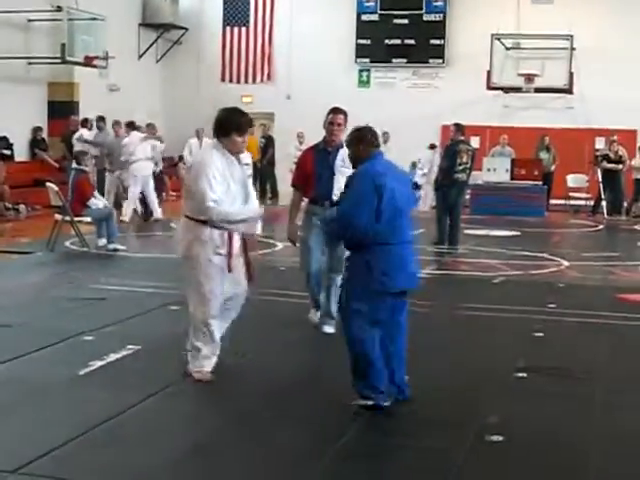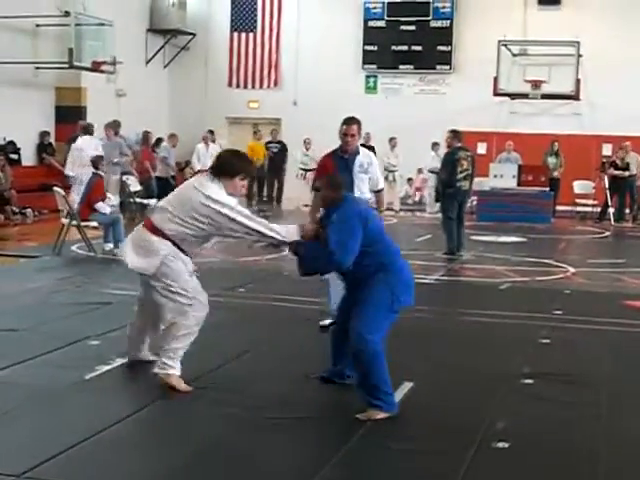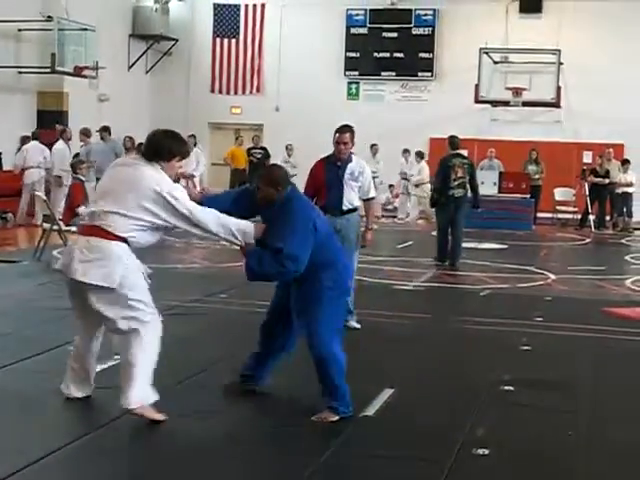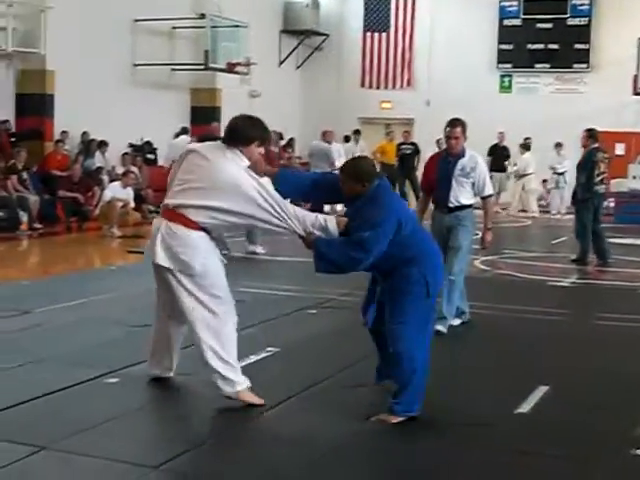
dt=1s
person 1, frame 1
left shoulder: (241, 159)
right shoulder: (208, 163)
left elbow: (247, 194)
right elbow: (212, 208)
left wrist: (251, 227)
right wrist: (257, 214)
left hip: (229, 236)
right hip: (205, 236)
left knee: (236, 292)
right knee: (208, 301)
left ankle: (208, 348)
right ankle: (200, 362)
person 1, frame 2
left shoulder: (210, 185)
right shoulder: (212, 200)
left elbow: (246, 220)
right elbow: (250, 225)
right wrist: (297, 233)
left hip: (152, 242)
right hip: (159, 249)
left knee: (155, 299)
right knee: (194, 305)
left ankle: (137, 351)
right ankle: (168, 367)
person 1, frame 3
left shoulder: (120, 166)
right shoulder: (161, 187)
right elbow: (202, 219)
left wrist: (187, 197)
right wrist: (251, 231)
left hip: (83, 247)
right hip: (110, 255)
left knee: (89, 325)
right knee: (143, 324)
left ankle: (76, 386)
right ankle: (138, 398)
person 1, frame 4
left shoulder: (196, 150)
right shoulder: (242, 179)
left elbow: (172, 181)
right elbow: (282, 214)
right wrist: (331, 223)
left hip: (165, 230)
right hip: (189, 240)
left knee: (171, 308)
right knee: (217, 310)
left ankle: (160, 367)
right ankle: (233, 383)
person 2, frame 1
left shoulder: (364, 176)
right shoulder: (400, 174)
left elbow: (349, 221)
left wrist: (331, 227)
left hip: (376, 261)
right hip: (401, 259)
left knee: (359, 323)
right knee: (392, 325)
left ankle: (375, 389)
right ankle: (395, 386)
person 2, frame 2
left shoulder: (349, 215)
right shoulder: (341, 211)
left elbow: (337, 257)
right elbow: (332, 247)
left wrist: (301, 249)
right wrist: (306, 248)
left hip: (387, 280)
right hip: (367, 277)
left knee: (363, 338)
right knee: (343, 323)
left ankle: (383, 403)
right ankle: (340, 372)
person 2, frame 3
left shoulder: (297, 216)
right shoulder: (278, 199)
left elbow: (286, 264)
right elbow: (240, 199)
left wrist: (251, 254)
right wrist: (202, 202)
left hip: (326, 276)
right hip: (302, 271)
left knee: (322, 340)
right knee: (275, 325)
left ankle: (339, 405)
right ankle: (253, 376)
person 2, frame 4
left shoulder: (383, 211)
right shoulder: (369, 190)
left elbow: (357, 254)
right elbow: (318, 183)
left wrist: (317, 244)
right wrist: (273, 174)
left hip: (416, 272)
right hip: (392, 267)
left knee: (404, 337)
right knee: (375, 319)
left ankle: (405, 406)
right ankle: (391, 369)
person 3, frame 1
left shoulder: (351, 155)
right shoulder: (309, 155)
right elbow: (298, 191)
right wrist: (291, 223)
right hip: (314, 212)
left knee: (335, 269)
right knee: (312, 267)
left ankle: (329, 317)
right ankle: (317, 305)
person 3, frame 2
left shoulder: (368, 158)
right shoulder: (328, 160)
left elbow: (379, 191)
right elbow: (318, 193)
right wrist: (313, 221)
right ankle: (334, 313)
person 3, frame 3
left shoulder: (360, 167)
right shoulder: (320, 166)
left elbow: (369, 200)
right elbow: (309, 197)
left wrist: (369, 228)
left hip: (349, 220)
right hip: (324, 219)
left ankle: (348, 314)
person 3, frame 4
left shoulder: (475, 162)
right shoulder: (435, 161)
left elbow: (487, 197)
right elbow: (426, 193)
left wrist: (488, 228)
right wrist: (418, 221)
left hip: (462, 217)
right hip: (439, 216)
left knee: (454, 270)
right knee: (444, 268)
left ankle: (445, 318)
right ankle: (461, 311)
person 4, frame 1
left shoulder: (452, 146)
right shoulder: (470, 148)
left elbow: (444, 166)
right elbow: (469, 168)
left wrist: (438, 182)
left hip: (449, 183)
right hip: (462, 184)
left knee: (442, 211)
right knee: (456, 214)
left ankle: (441, 241)
right ankle: (453, 242)
person 4, frame 2
left shoulder: (450, 154)
right shoulder: (469, 154)
left elbow: (444, 176)
right elbow: (471, 174)
left wrist: (440, 192)
left hip: (451, 192)
right hip: (464, 192)
left knee: (450, 220)
right knee: (460, 220)
left ankle: (452, 250)
right ankle: (459, 248)
person 4, frame 3
left shoulder: (445, 161)
right shoulder: (468, 162)
left elbow: (438, 182)
right elbow: (473, 183)
left wrist: (434, 198)
right wrist: (476, 200)
left hip: (446, 200)
right hip: (461, 200)
left knee: (443, 230)
right knee: (457, 231)
left ankle: (442, 258)
right ankle: (453, 261)
person 4, frame 4
left shoulder: (589, 155)
right shoulder: (604, 155)
left elbow: (581, 179)
right elbow: (603, 175)
left wrist: (576, 196)
left hip: (587, 196)
right hip: (600, 195)
left knee: (583, 227)
right knee: (596, 226)
left ankle: (583, 257)
right ankle: (603, 257)
